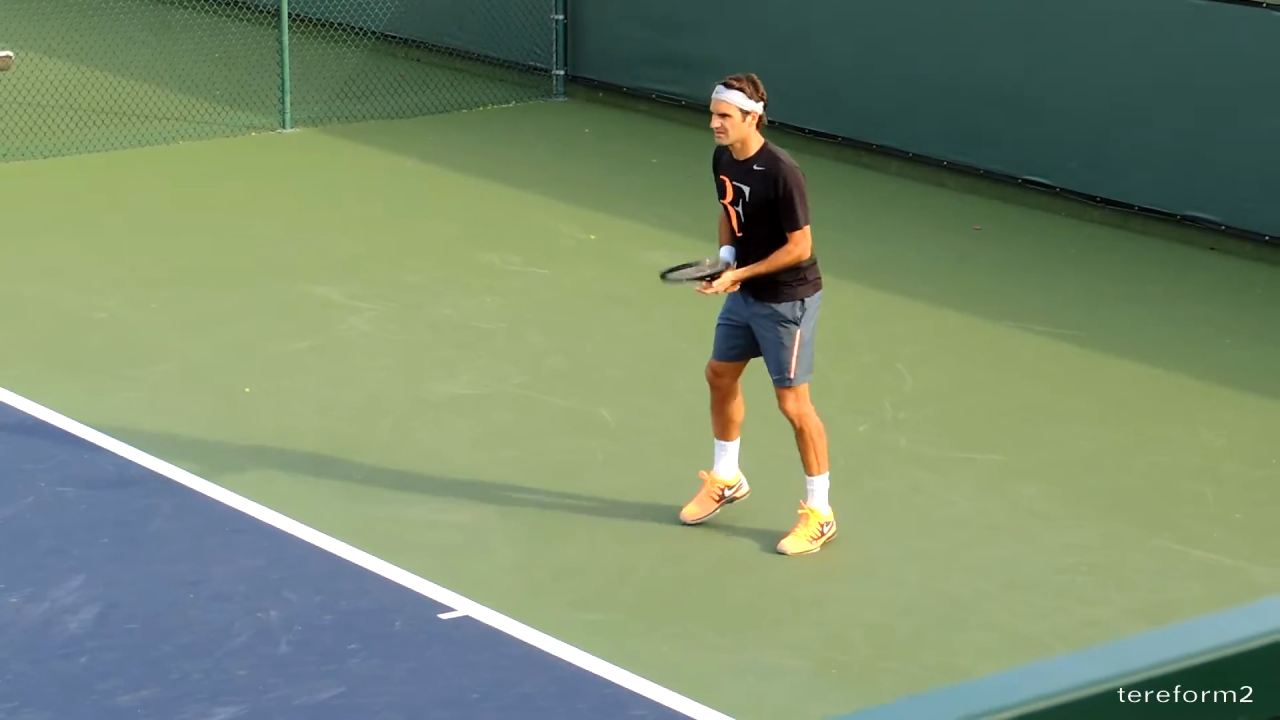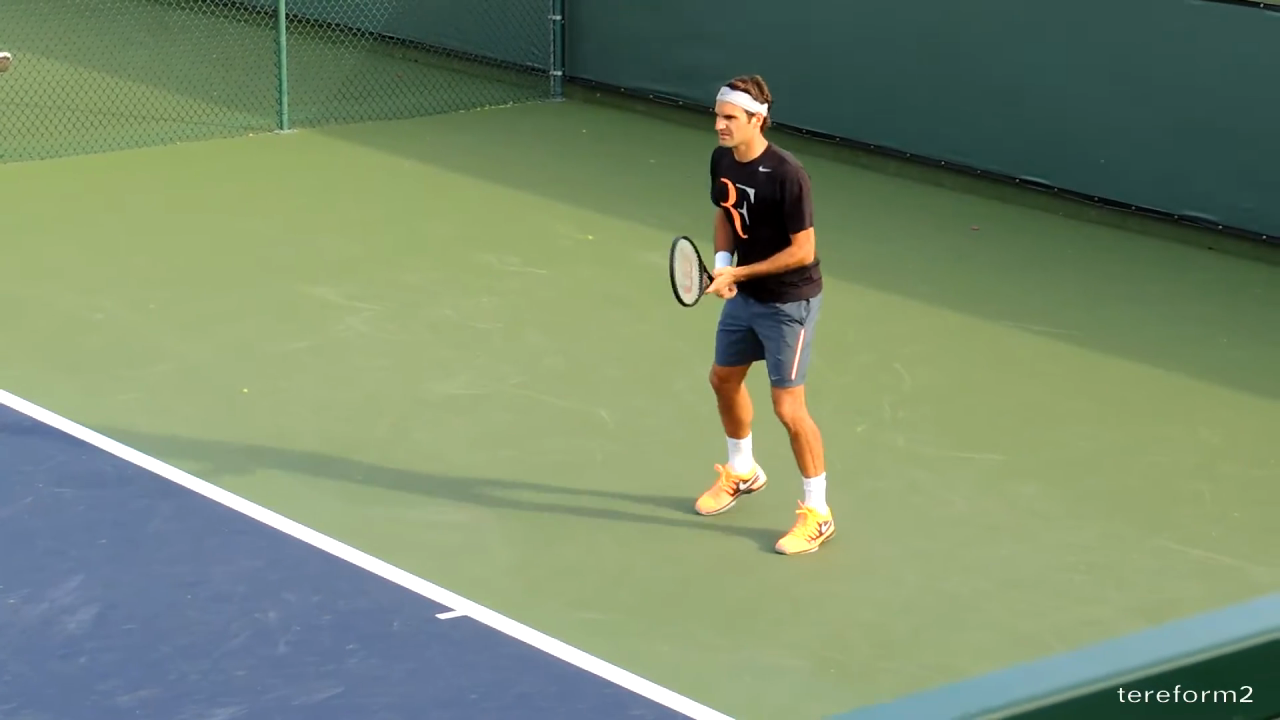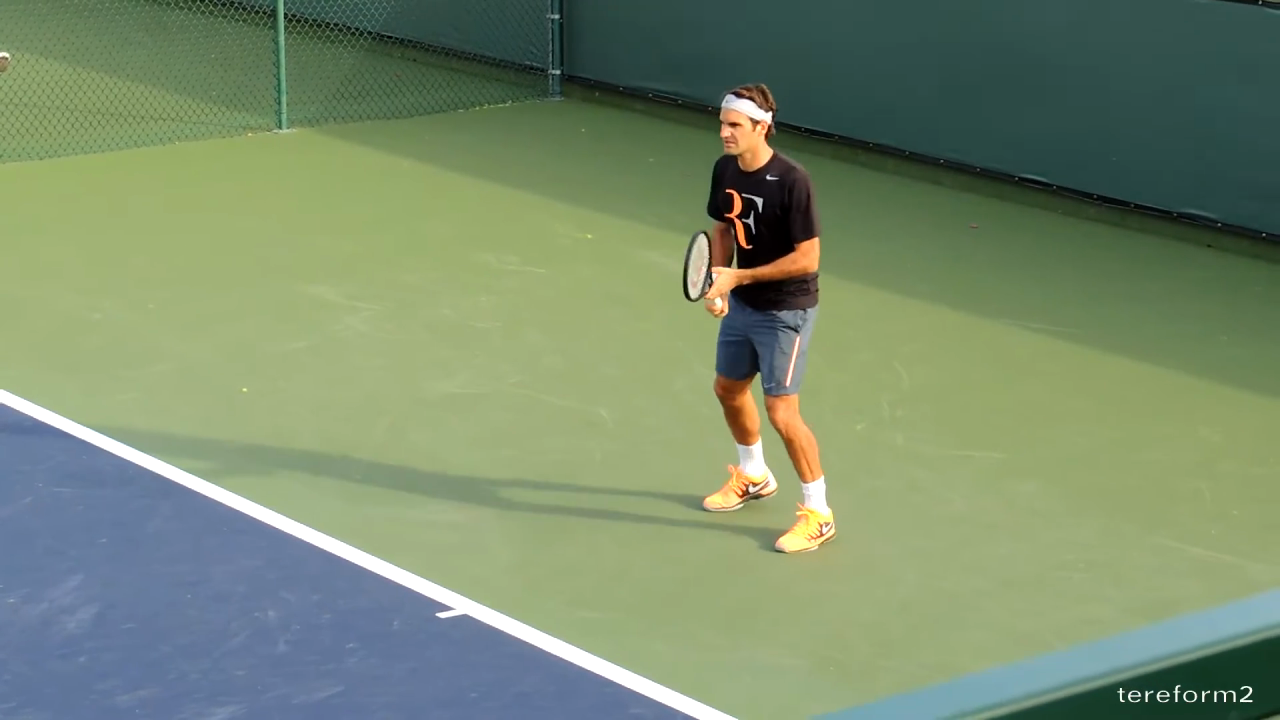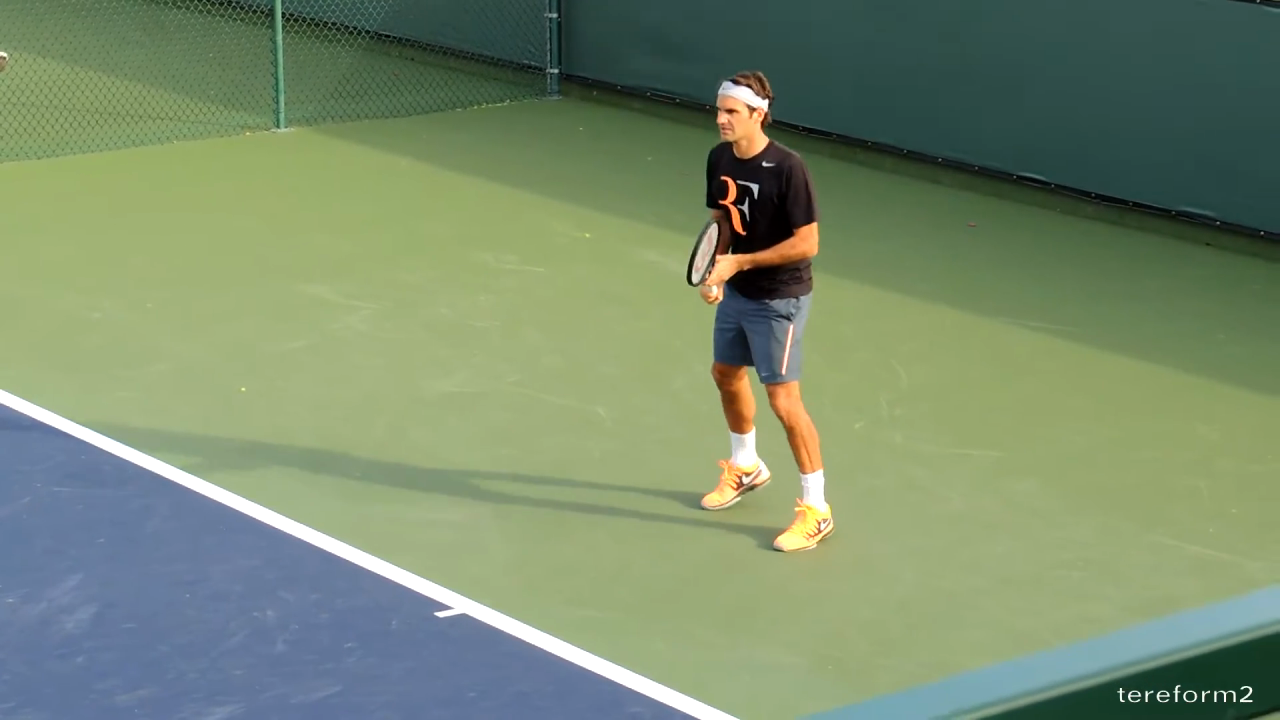
dt=0.1s
person 1, frame 1
left shoulder: (781, 171)
right shoulder: (723, 157)
left elbow: (800, 247)
left wrist: (740, 274)
right wrist: (725, 257)
left hip: (789, 299)
right hip: (746, 293)
left knee: (793, 403)
right knee: (719, 376)
left ankle: (819, 514)
right ankle: (725, 480)
person 1, frame 2
left shoulder: (787, 173)
right shoulder: (721, 160)
left elbow: (804, 250)
left wrist: (737, 273)
right wrist: (721, 262)
left hip: (790, 300)
right hip: (745, 295)
left knee: (788, 407)
right knee: (723, 380)
left ankle: (818, 513)
right ankle: (742, 472)
person 1, frame 3
left shoulder: (793, 181)
right shoulder: (723, 170)
left elbow: (808, 259)
left wrist: (739, 277)
right wrist: (718, 285)
left hip: (787, 309)
right hip: (743, 304)
left knee: (782, 413)
right knee: (729, 391)
left ankle: (818, 512)
right ankle: (752, 475)
person 1, frame 4
left shoulder: (789, 168)
right shoulder: (718, 157)
left elbow: (808, 244)
left wrist: (739, 262)
right wrist: (716, 270)
left hip: (781, 298)
right hip: (738, 292)
left knee: (784, 402)
right knee: (726, 376)
left ankle: (816, 509)
right ankle: (746, 467)
